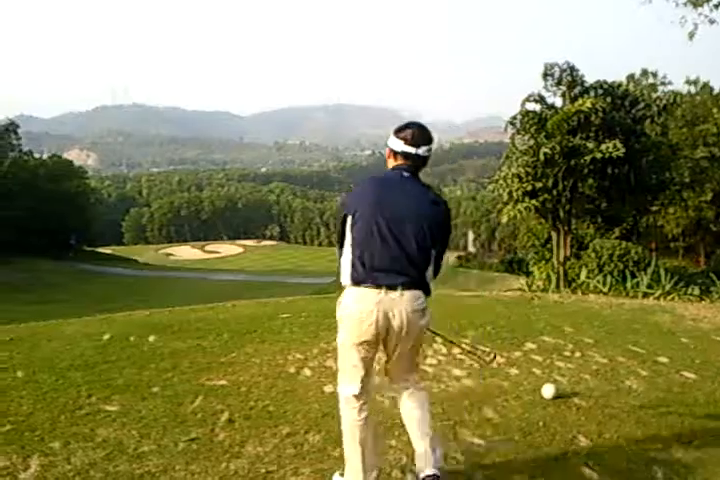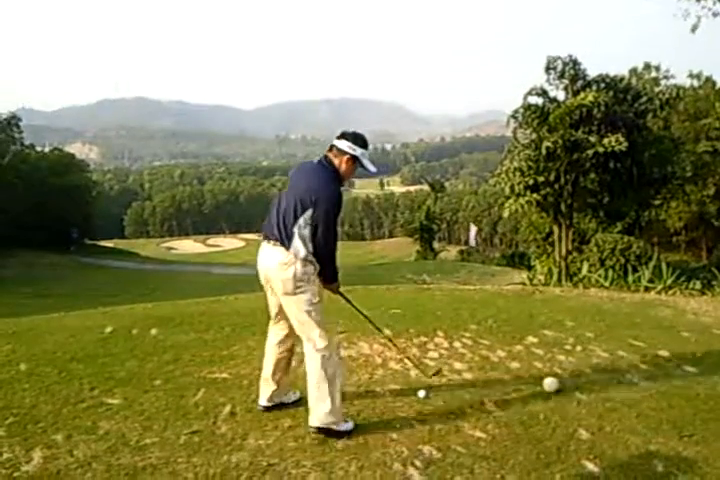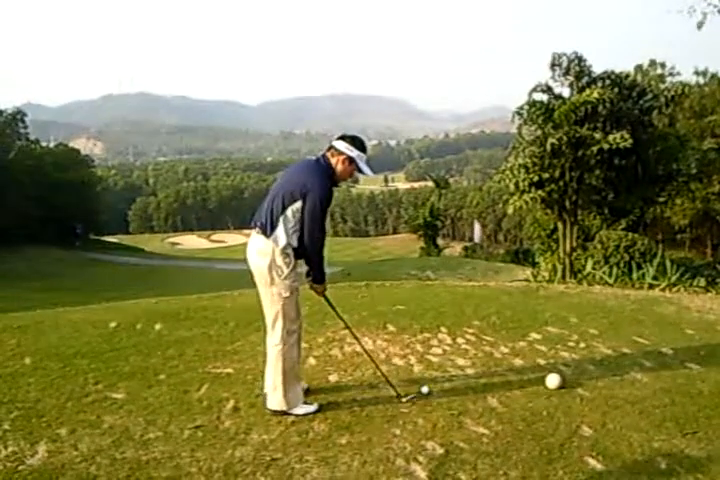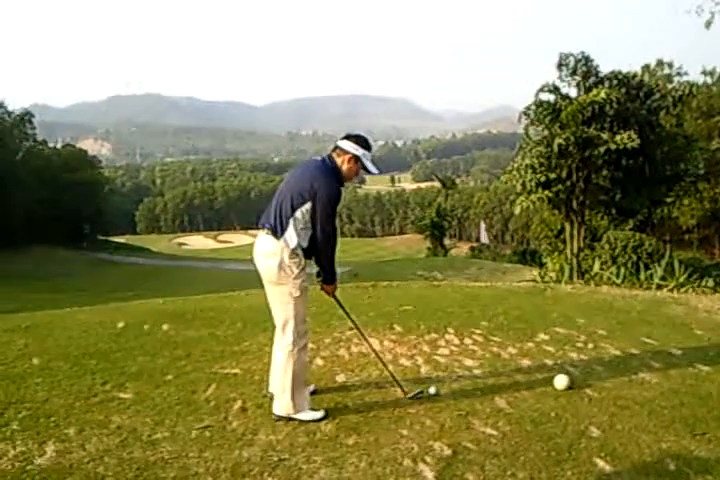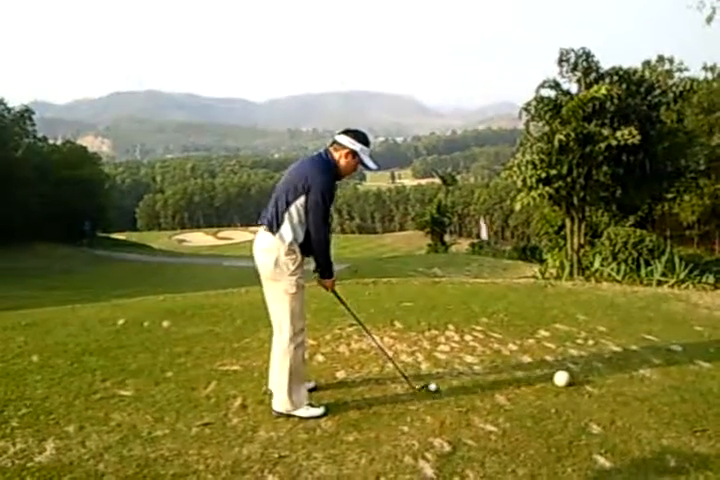
dt=1s
person 1, frame 1
left shoulder: (360, 191)
right shoulder: (436, 206)
right elbow: (434, 264)
left hip: (362, 301)
right hip: (410, 303)
left knee: (354, 393)
right knee: (408, 385)
person 1, frame 2
left shoulder: (305, 170)
right shoulder: (329, 189)
right elbow: (324, 240)
left wrist: (321, 272)
right wrist: (331, 277)
left hip: (269, 255)
right hip: (290, 264)
left knee: (281, 329)
right knee: (318, 341)
left ankle: (271, 394)
right ankle: (325, 417)
person 1, frame 3
left shoulder: (306, 168)
right shoulder: (319, 183)
right elbow: (312, 236)
left wrist: (312, 270)
right wrist: (318, 277)
left hip: (264, 246)
right hip: (274, 254)
left knee: (288, 323)
right knee: (284, 329)
left ankle: (278, 384)
right ankle: (283, 400)
person 1, frame 4
left shoulder: (312, 168)
right shoulder: (327, 184)
right elbow: (325, 235)
left wrist: (324, 271)
right wrist: (329, 277)
left hip: (270, 246)
right hip: (282, 255)
left knee: (287, 325)
right knee: (293, 332)
left ankle: (282, 384)
right ankle: (289, 405)
person 1, frame 5
left shoulder: (311, 165)
right shoulder: (321, 177)
right elbow: (319, 229)
left wrist: (322, 267)
right wrist: (326, 272)
left hip: (273, 245)
right hip: (280, 252)
left knee: (287, 323)
right knee: (290, 328)
left ankle: (283, 381)
right ankle: (287, 401)
